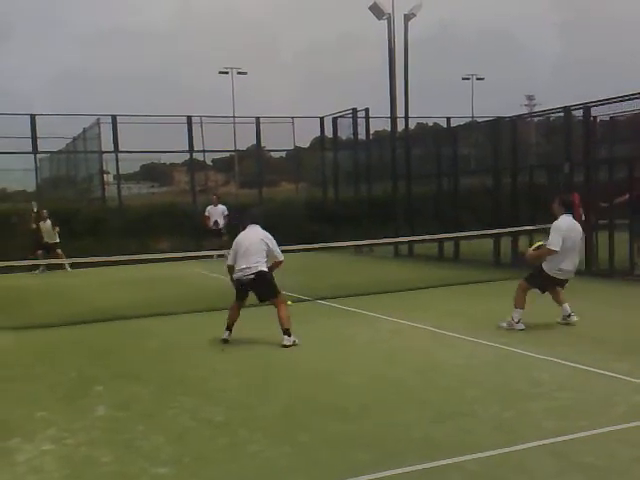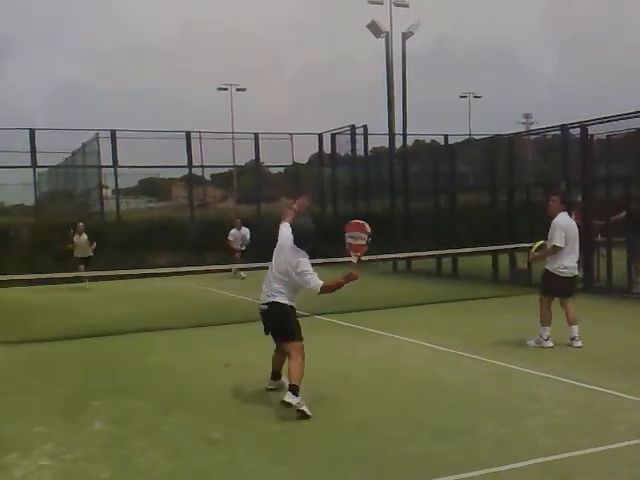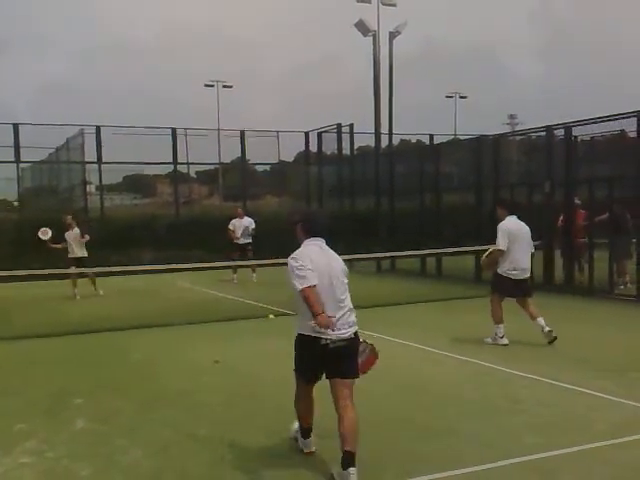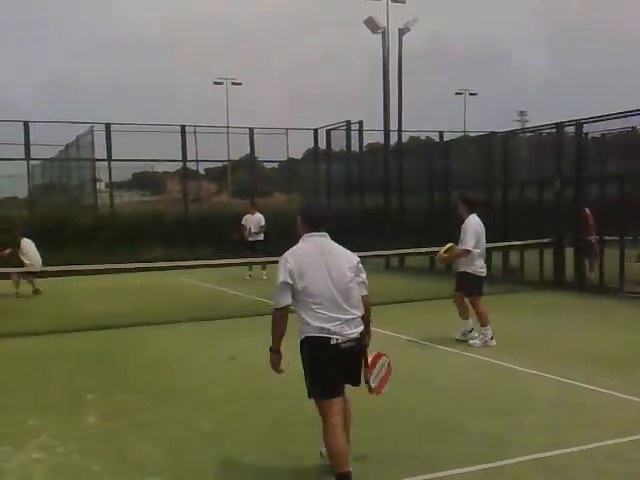
dt=1s
person 1, frame 1
left shoulder: (238, 238)
right shoulder: (265, 236)
left elbow: (230, 264)
right elbow: (279, 260)
left wrist: (234, 279)
right wrist: (268, 271)
left hip: (240, 276)
right hip: (258, 274)
left knee: (238, 303)
right knee: (280, 303)
left ankle: (227, 333)
right ankle: (287, 337)
person 1, frame 2
left shoulder: (285, 240)
right shoulder: (301, 263)
left elbow: (286, 220)
right elbow: (321, 288)
left wrist: (296, 208)
right wrist: (346, 280)
left hip: (267, 305)
right hip: (282, 309)
left knee: (283, 345)
right knee: (297, 354)
left ankle: (275, 380)
right ankle: (293, 396)
person 1, frame 3
left shoulder: (299, 257)
right shoulder: (335, 258)
left elbow: (310, 291)
left wrist: (319, 316)
left hip: (315, 337)
right hip: (347, 334)
left knee: (304, 388)
right knee: (345, 401)
left ankle: (305, 437)
person 1, frame 4
left shoulder: (291, 258)
right shoulder: (348, 255)
left elbow: (281, 309)
right elbow: (365, 302)
left wrist: (275, 349)
right wrist: (365, 334)
left hip: (319, 340)
right hip: (352, 337)
left knee: (331, 414)
right knee: (339, 397)
right ankle: (340, 453)
person 2, frame 1
left shoulder: (559, 224)
right shoulder: (577, 226)
left elbow: (551, 250)
left wrist: (534, 254)
left hip: (552, 269)
right hip: (567, 269)
left knee: (522, 287)
right knee: (552, 288)
left ankle: (516, 322)
right ankle: (569, 315)
person 2, frame 2
left shoulder: (558, 221)
right shoulder: (571, 222)
left elbow: (556, 247)
left wrist: (538, 255)
right wrist: (544, 252)
left hip: (556, 270)
right hip: (570, 270)
left knee: (545, 301)
right knee: (566, 302)
left ankle: (545, 338)
right ankle: (575, 337)
person 2, frame 3
left shoulder: (503, 225)
right shoulder: (525, 227)
left elbow: (500, 250)
right elbow: (530, 250)
left wrist: (489, 261)
left hip: (506, 272)
right hip: (524, 272)
left knee: (495, 300)
right knee: (525, 303)
left ankle: (499, 336)
right ankle: (546, 329)
person 2, frame 4
left shoulder: (470, 224)
right shoulder: (475, 222)
left elbow: (465, 250)
left wrist: (448, 257)
right wrist: (455, 251)
left hip: (472, 270)
right hip: (467, 269)
left knee: (476, 302)
right knee: (457, 297)
left ankle: (488, 336)
right ankle: (468, 330)
